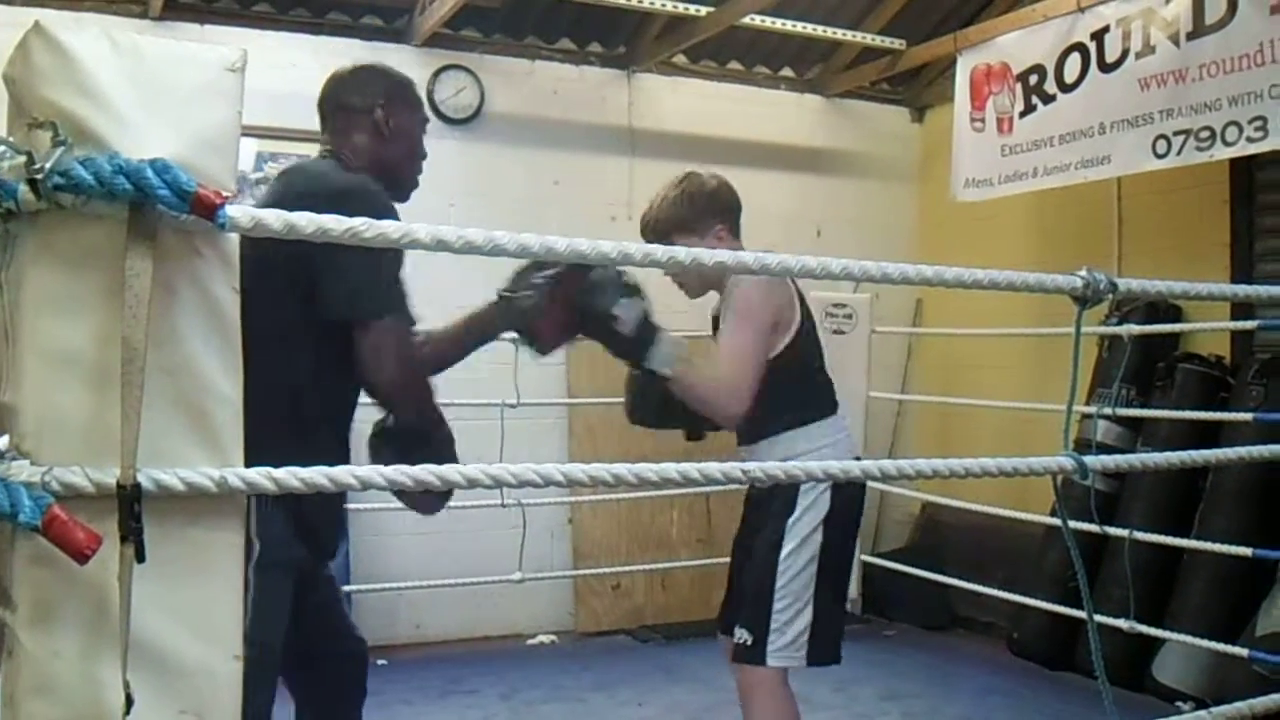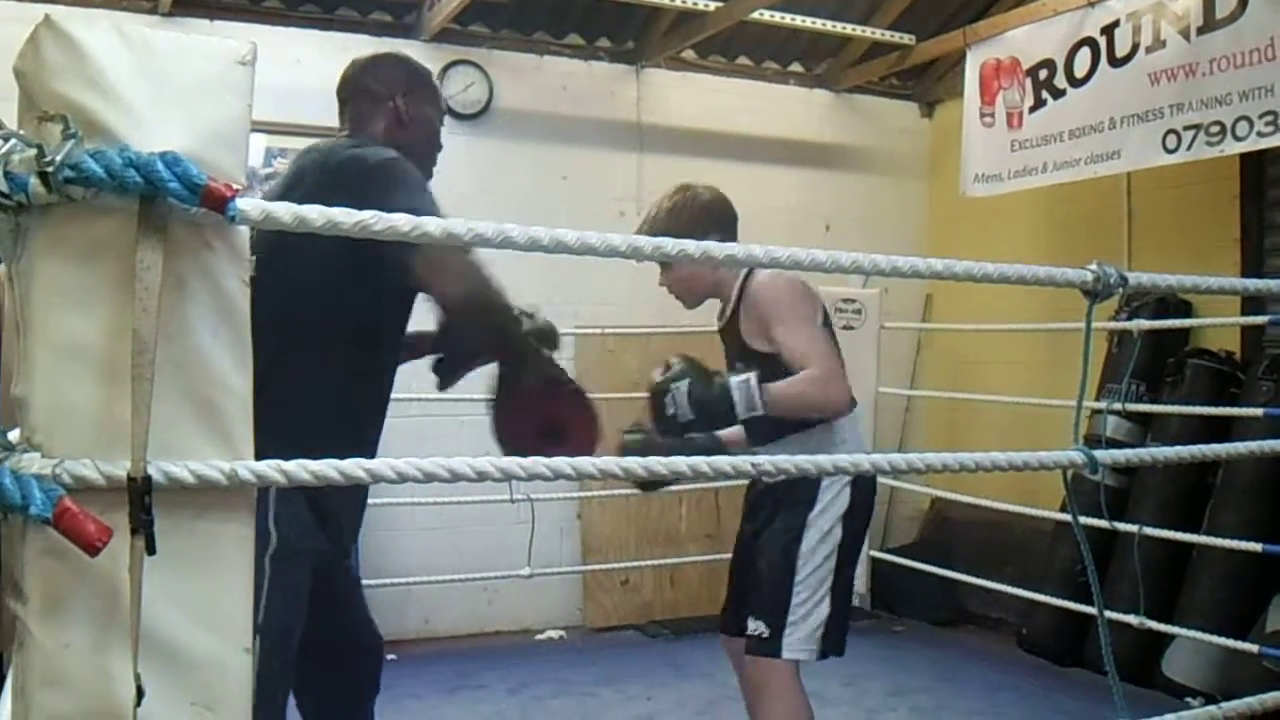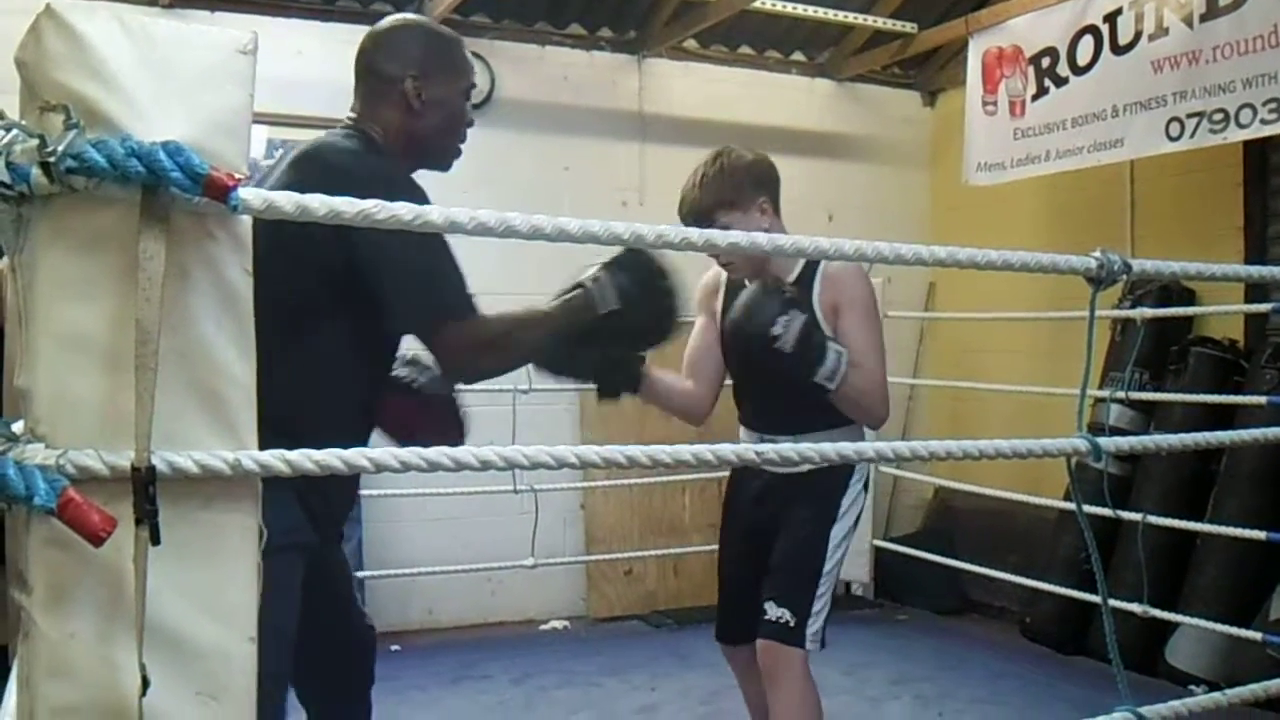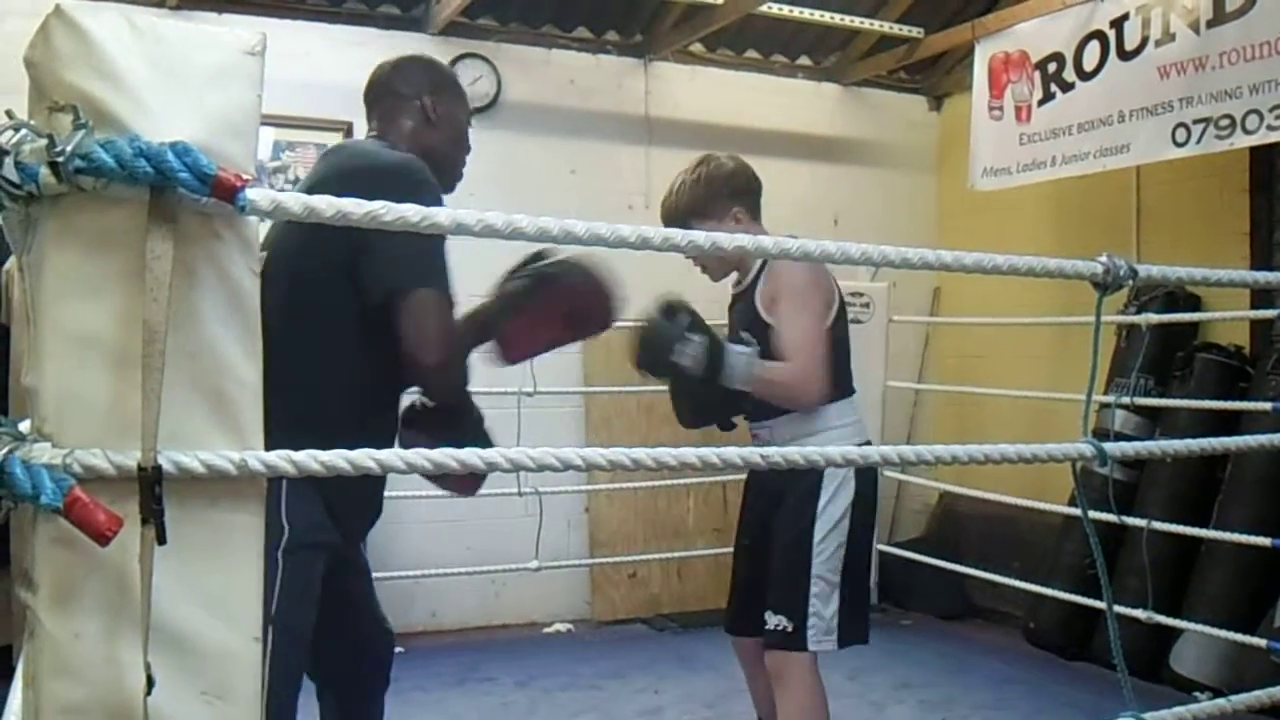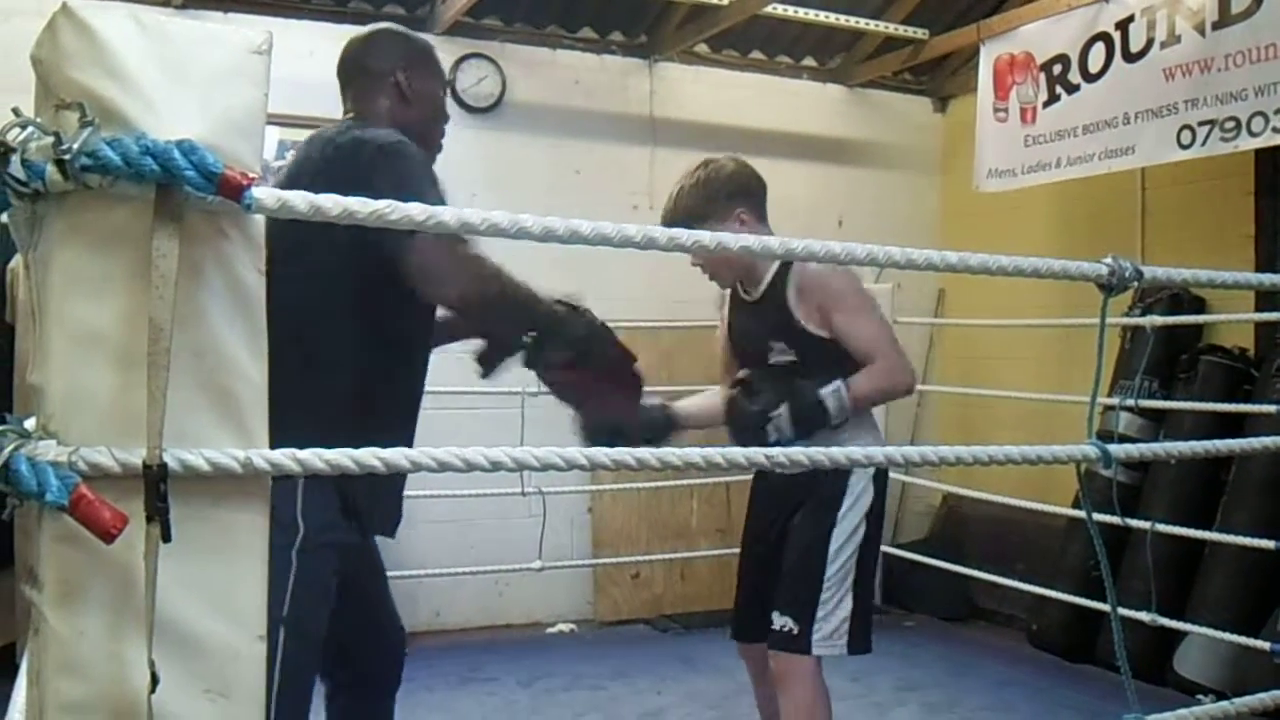
dt=0.4s
person 1, frame 1
left shoulder: (300, 194)
right shoulder: (350, 201)
left elbow: (365, 347)
right elbow: (390, 367)
left wrist: (500, 314)
right wrist: (429, 431)
left hip: (275, 498)
right hip: (248, 497)
person 1, frame 2
left shoulder: (314, 184)
right shoulder: (365, 173)
right elbow: (455, 283)
left wrist: (445, 341)
right wrist: (522, 354)
left hip: (292, 486)
right hip: (265, 487)
left knee: (347, 664)
person 1, frame 3
left shoulder: (326, 167)
right shoulder: (365, 182)
right elbow: (465, 351)
left wrist: (388, 398)
right wrist: (594, 299)
left hip: (294, 482)
right hip: (259, 482)
left knee: (342, 662)
person 1, frame 4
left shoulder: (347, 173)
right shoulder: (397, 179)
left elbow: (412, 338)
right elbow: (431, 348)
left wrist: (502, 312)
right wrist: (452, 409)
left hip: (311, 480)
right hip: (281, 479)
left knee: (359, 660)
person 1, frame 5
left shoulder: (325, 167)
right shoulder: (378, 156)
left elbow: (392, 316)
right elbow: (451, 273)
left wrist: (511, 327)
right wrist: (557, 325)
left hip: (322, 479)
right hip: (297, 477)
left knee: (371, 657)
person 2, frame 1
left shoulder: (756, 287)
right shoulder: (735, 294)
left elbow: (729, 401)
left wrist: (643, 339)
right wrist: (683, 410)
left hip: (812, 483)
right hip: (780, 482)
left knee: (760, 664)
right knee: (747, 652)
person 2, frame 2
left shoulder: (771, 290)
right shoulder: (733, 309)
left elbow: (831, 392)
left wrist: (724, 395)
right wrist: (699, 446)
left hip: (825, 481)
right hip: (783, 481)
left knee: (771, 657)
right knee: (740, 641)
person 2, frame 3
left shoulder: (838, 278)
right shoulder: (719, 287)
left elbow: (873, 410)
right elbow: (696, 400)
left wrist: (813, 353)
right wrist: (623, 370)
left hip: (825, 478)
right hip: (756, 476)
left knee: (780, 650)
right knee: (740, 645)
person 2, frame 4
left shoulder: (794, 271)
right shoulder: (745, 285)
left elbow: (805, 386)
left wrist: (714, 360)
right wrist: (708, 395)
left hip: (824, 471)
right hip: (776, 470)
left knee: (789, 650)
right knee: (751, 638)
person 2, frame 5
left shoulder: (815, 276)
right shoulder: (739, 293)
left elbow: (897, 374)
right elbow: (739, 393)
left wrist: (815, 405)
right wrist: (659, 419)
left hip: (839, 475)
right hip: (782, 477)
left knee: (793, 653)
right knee: (755, 642)
